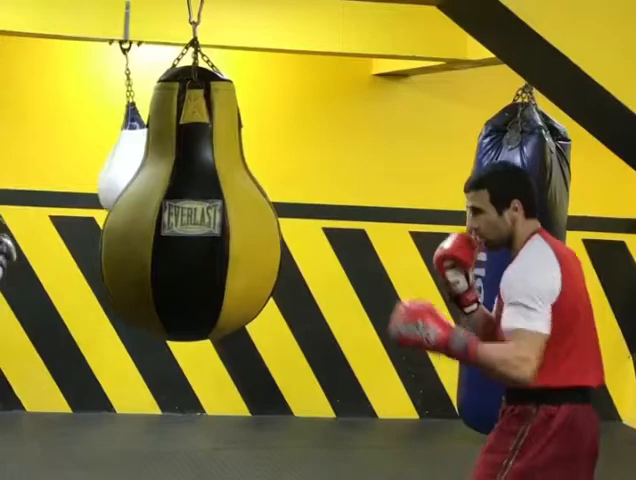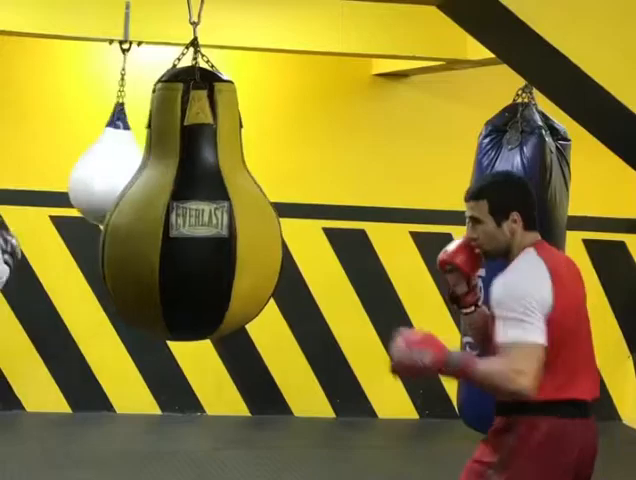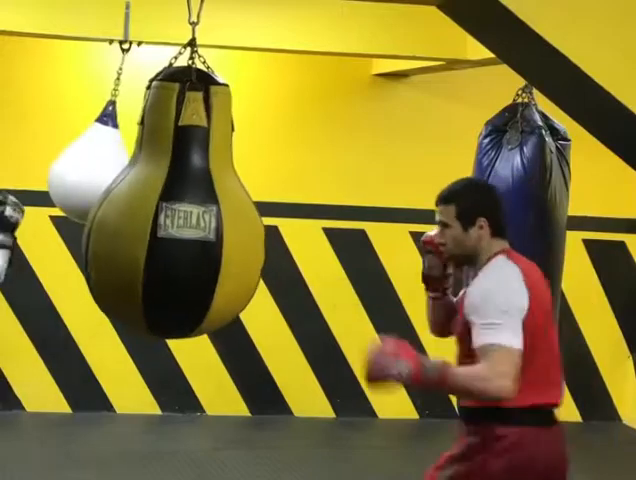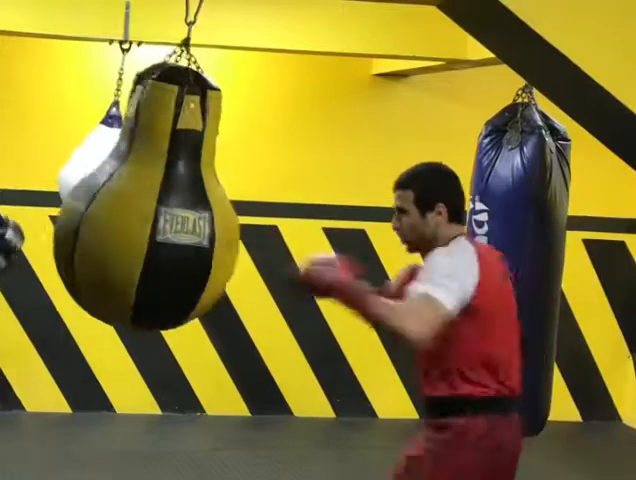
dt=0.3s
person 1, frame 1
left shoulder: (528, 269)
right shoulder: (548, 255)
left elbow: (521, 365)
right elbow: (498, 337)
left wrist: (447, 338)
right wrist: (461, 289)
left hip: (541, 418)
right hip: (570, 416)
person 1, frame 2
left shoulder: (518, 280)
right shoulder: (558, 268)
left elbow: (521, 378)
right elbow: (495, 336)
left wrist: (447, 360)
right wrist: (462, 290)
left hip: (530, 432)
right hip: (576, 428)
person 1, frame 3
left shoulder: (493, 287)
right shoulder: (516, 273)
left elbow: (498, 382)
right elbow: (444, 326)
left wrist: (421, 370)
right wrist: (435, 279)
left hip: (499, 441)
right hip: (538, 437)
person 1, frame 4
left shoulder: (457, 261)
right shoulder: (482, 256)
left elbow: (413, 327)
left wrist: (350, 288)
left hip: (467, 430)
right hip: (482, 424)
